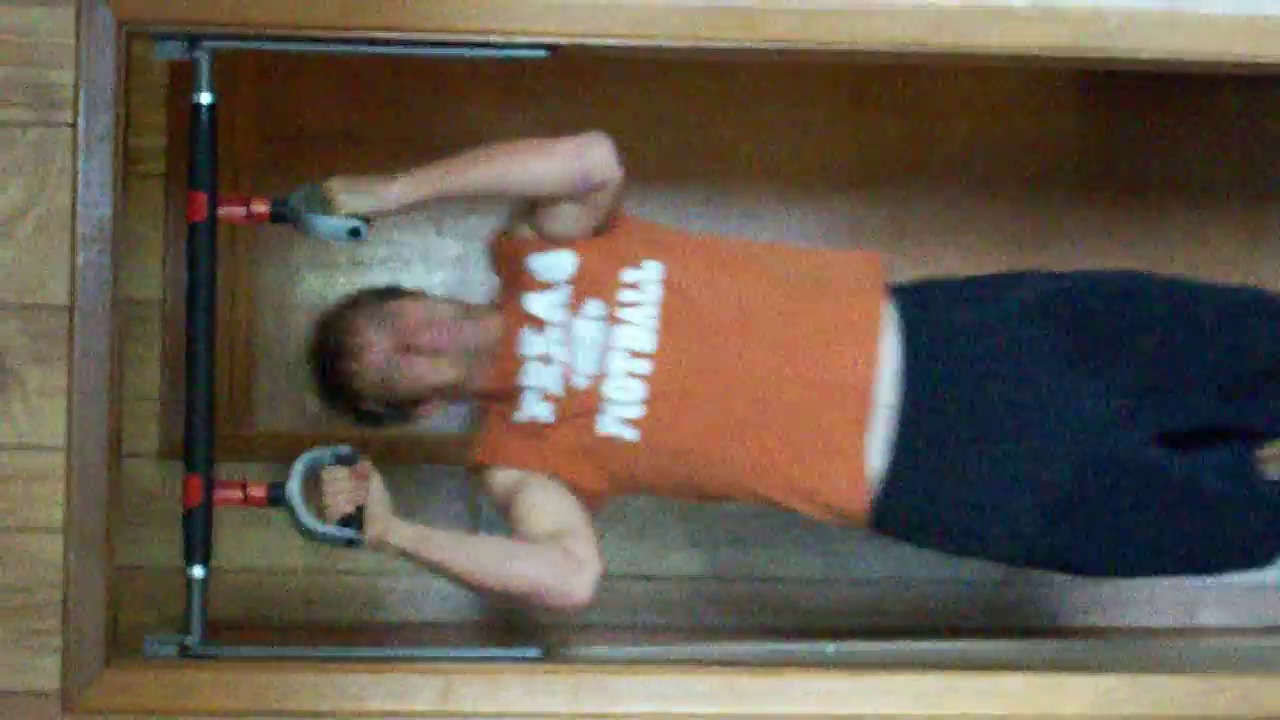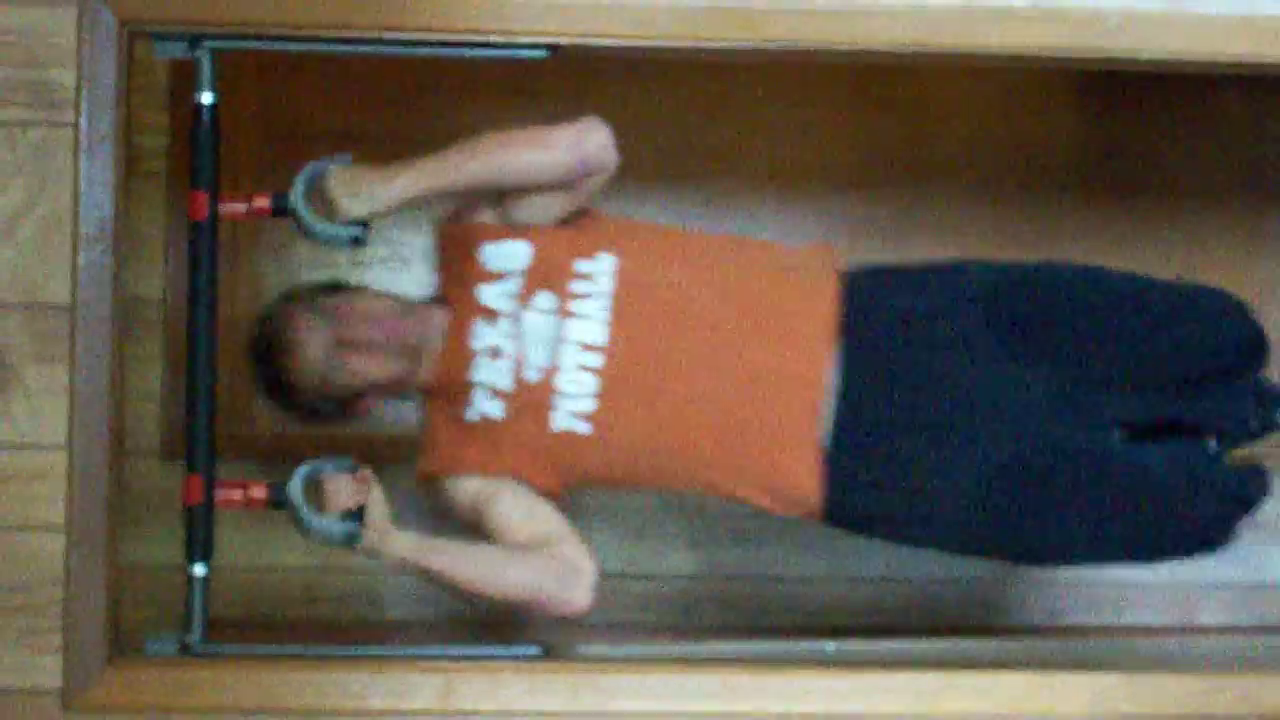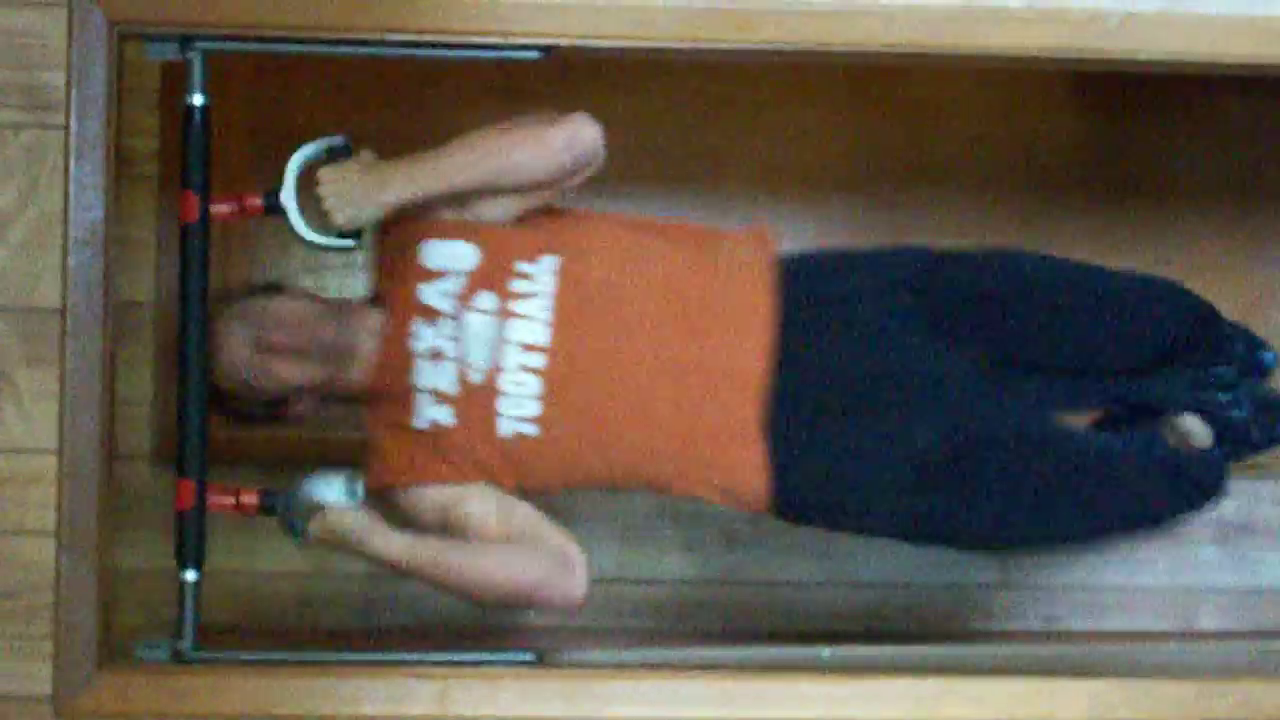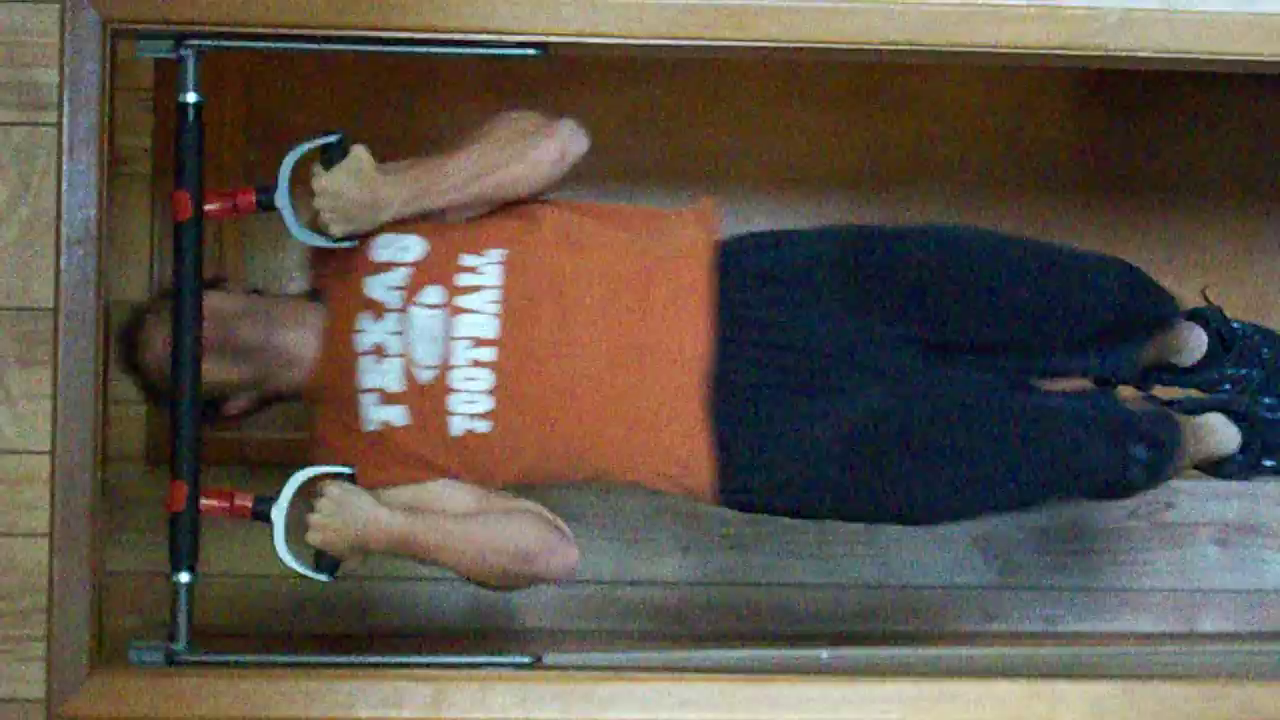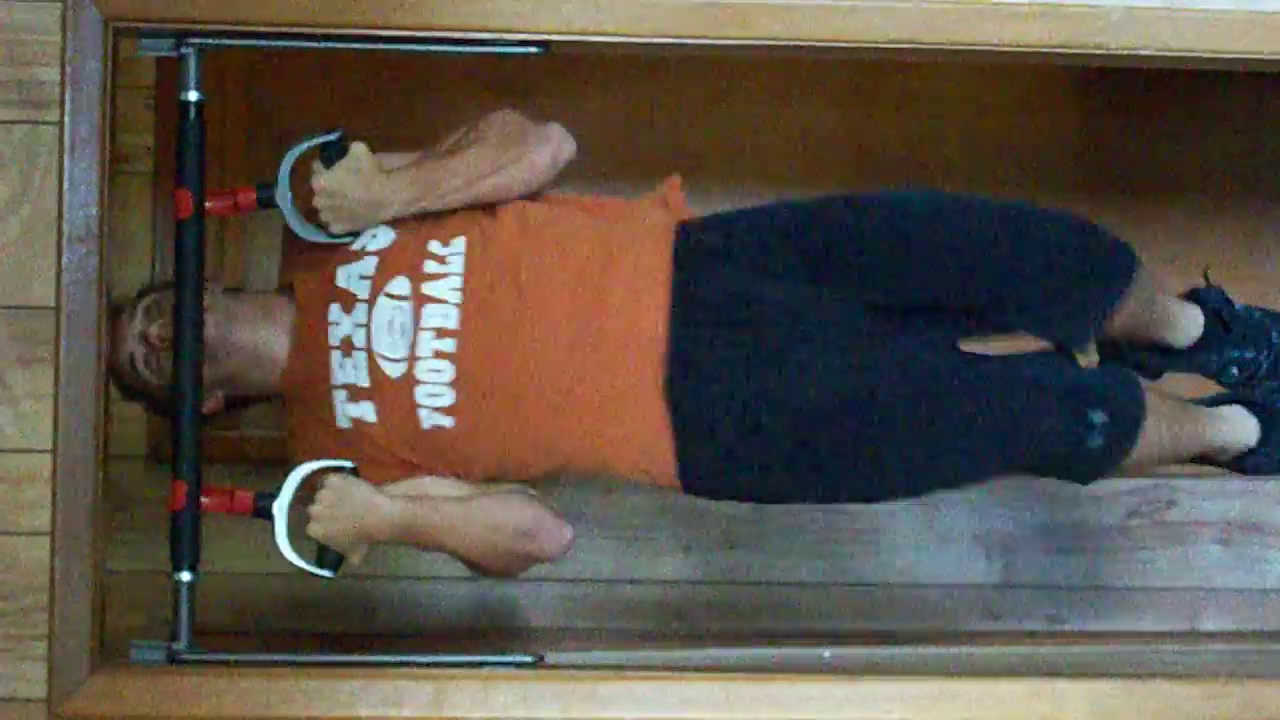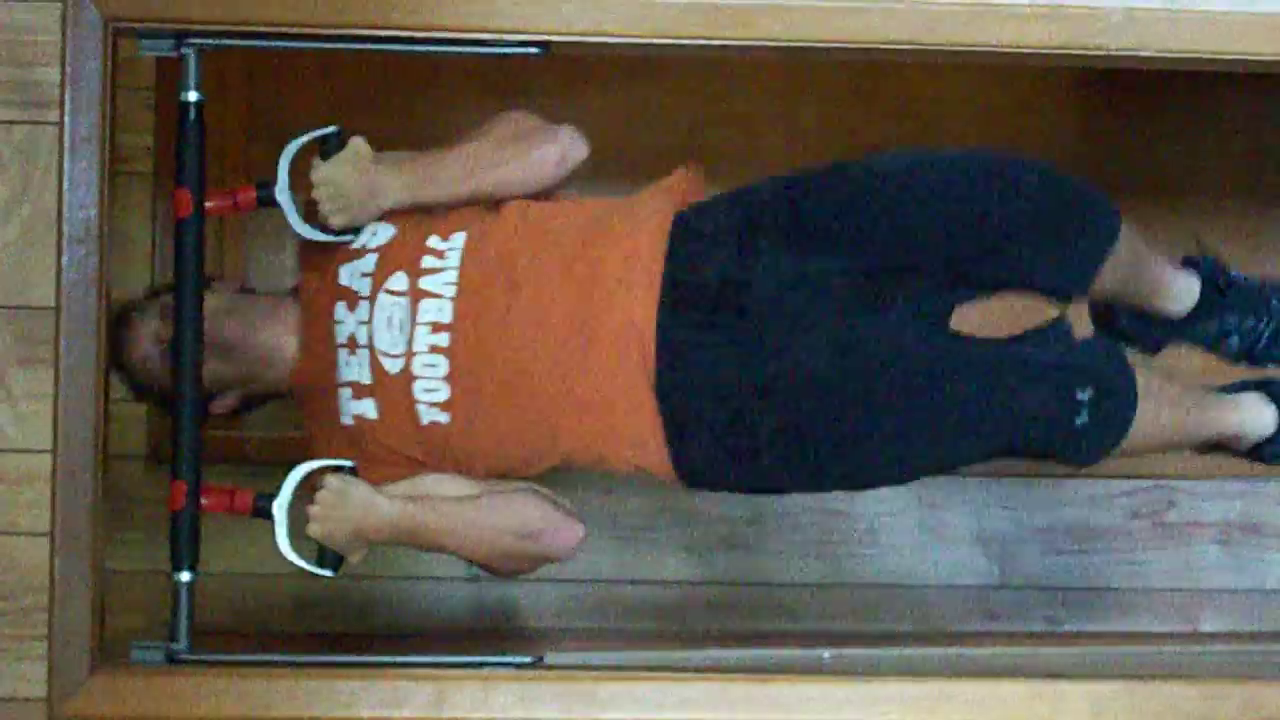
dt=0.1s
person 1, frame 1
left shoulder: (534, 254)
right shoulder: (521, 455)
left elbow: (592, 158)
right elbow: (568, 577)
left wrist: (394, 188)
right wrist: (388, 529)
left hip: (913, 325)
right hip: (939, 482)
person 1, frame 2
left shoulder: (476, 236)
right shoulder: (471, 457)
left elbow: (591, 146)
right elbow: (567, 585)
left wrist: (398, 184)
right wrist: (388, 539)
left hip: (847, 313)
right hip: (858, 464)
left knee: (1197, 329)
right knee: (1181, 504)
person 1, frame 3
left shoulder: (419, 240)
right shoulder: (417, 466)
left elbow: (577, 139)
right elbow: (557, 575)
left wrist: (387, 187)
right wrist: (368, 538)
left hip: (799, 303)
right hip: (803, 456)
left knee: (1151, 319)
right knee: (1131, 484)
person 1, frame 4
left shoulder: (350, 235)
right shoulder: (368, 450)
left elbow: (551, 139)
right elbow: (547, 550)
left wrist: (394, 197)
right wrist: (382, 532)
left hip: (738, 281)
right hip: (747, 437)
left knee: (1077, 296)
right knee: (1064, 443)
person 1, frame 5
left shoulder: (330, 235)
right shoulder: (343, 445)
left elbow: (537, 143)
right elbow: (537, 532)
left wrist: (391, 193)
right wrist: (383, 523)
left hip: (705, 264)
right hip: (722, 424)
left knee: (1045, 255)
right knee: (1042, 414)
person 1, frame 6
left shoulder: (354, 221)
right shoulder: (361, 454)
left elbow: (559, 145)
right elbow: (554, 527)
left wrist: (390, 181)
right wrist: (374, 520)
left hip: (714, 251)
right hip: (727, 413)
left knee: (1032, 203)
right knee: (1042, 395)
left ankle: (1179, 300)
